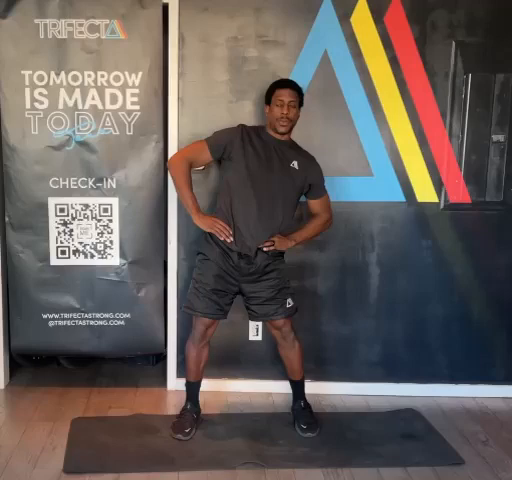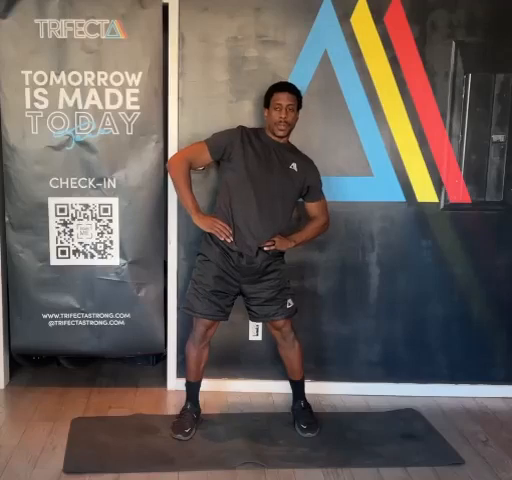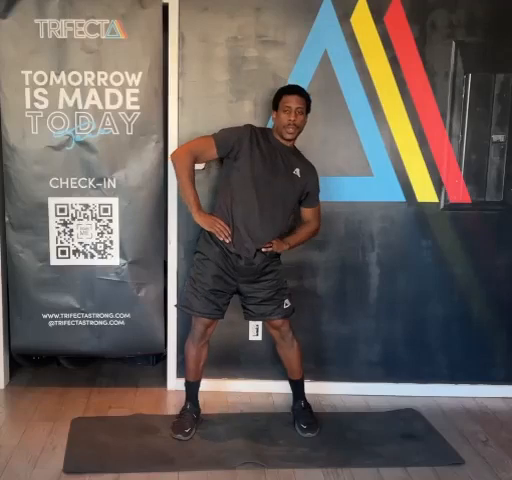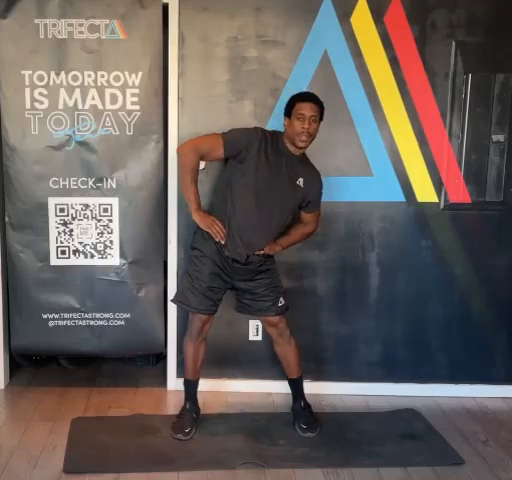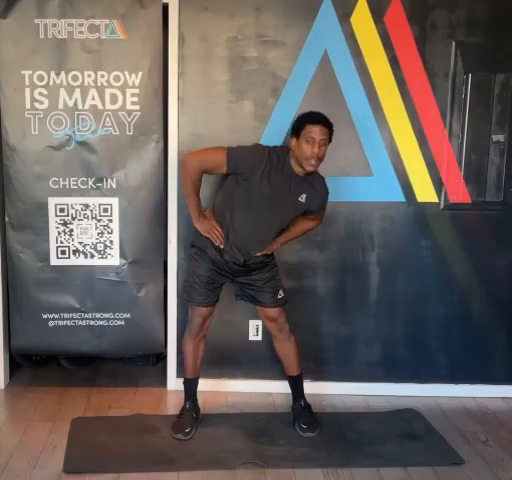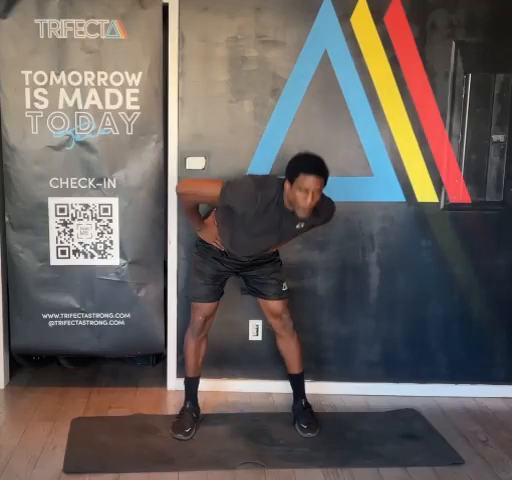
dt=0.2s
person 1, frame 1
left shoulder: (306, 164)
right shoulder: (237, 138)
left elbow: (324, 215)
right elbow: (179, 161)
left wrist: (292, 240)
right wrist: (197, 215)
left hip: (267, 264)
right hip: (220, 256)
left knee: (284, 331)
right knee: (202, 330)
left ankle: (300, 403)
right ankle: (191, 406)
person 1, frame 2
left shoulder: (304, 167)
right shoulder: (237, 139)
left elbow: (321, 218)
right elbow: (177, 163)
left wrist: (291, 240)
right wrist: (198, 216)
left hip: (268, 264)
right hip: (220, 256)
left knee: (285, 331)
right knee: (202, 331)
left ankle: (300, 403)
right ankle: (191, 406)
person 1, frame 3
left shoulder: (306, 171)
right shoulder: (244, 138)
left elbow: (311, 222)
right elbow: (182, 155)
left wrist: (285, 242)
right wrist: (198, 213)
left hip: (264, 264)
right hip: (217, 255)
left knee: (282, 331)
right knee: (201, 330)
left ankle: (300, 403)
right ankle: (191, 406)
person 1, frame 4
left shoulder: (311, 178)
right shoulder: (253, 141)
left elbow: (309, 223)
right elbow: (188, 150)
left wrist: (278, 244)
right wrist: (196, 211)
left hip: (258, 262)
right hip: (212, 252)
left knee: (279, 329)
right knee: (197, 328)
left ankle: (299, 403)
right ankle: (190, 406)
person 1, frame 5
left shoulder: (317, 189)
right shoulder: (258, 158)
left elbow: (312, 219)
right elbow: (192, 161)
left wrist: (277, 241)
right wrist: (197, 216)
left hip: (258, 259)
right hip: (211, 251)
left knee: (279, 325)
right knee: (198, 324)
left ankle: (300, 402)
right ankle: (190, 405)
person 1, frame 6
left shoulder: (323, 209)
right shoulder: (253, 193)
right elbow: (184, 189)
left wrist: (279, 243)
right wrist: (200, 226)
left hip: (262, 257)
right hip: (215, 251)
left knee: (283, 322)
right knee: (200, 323)
left ankle: (300, 402)
right ankle: (190, 405)
